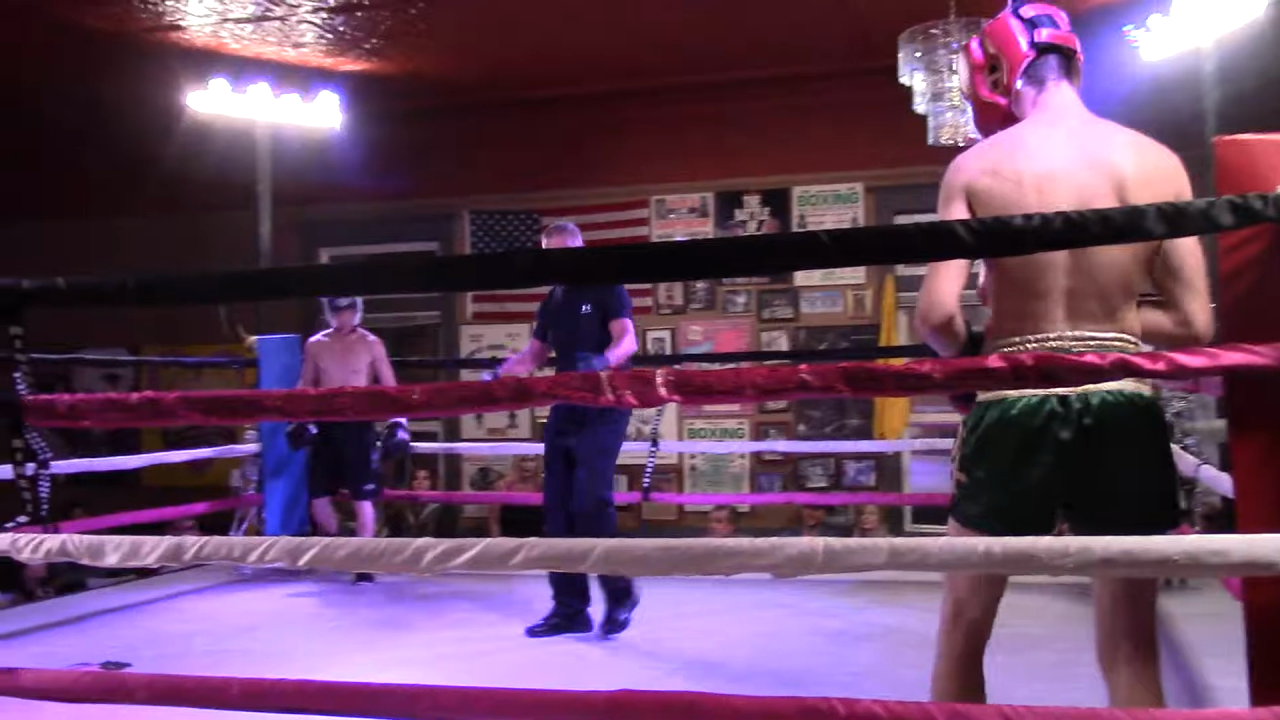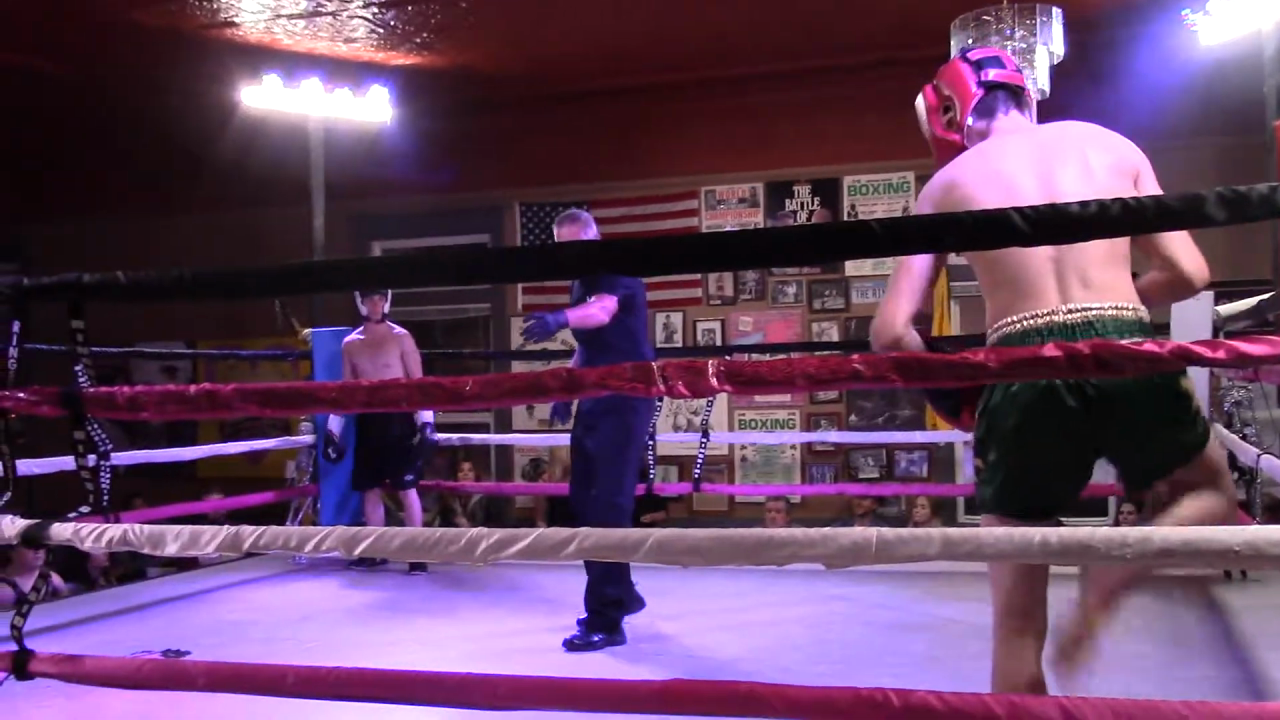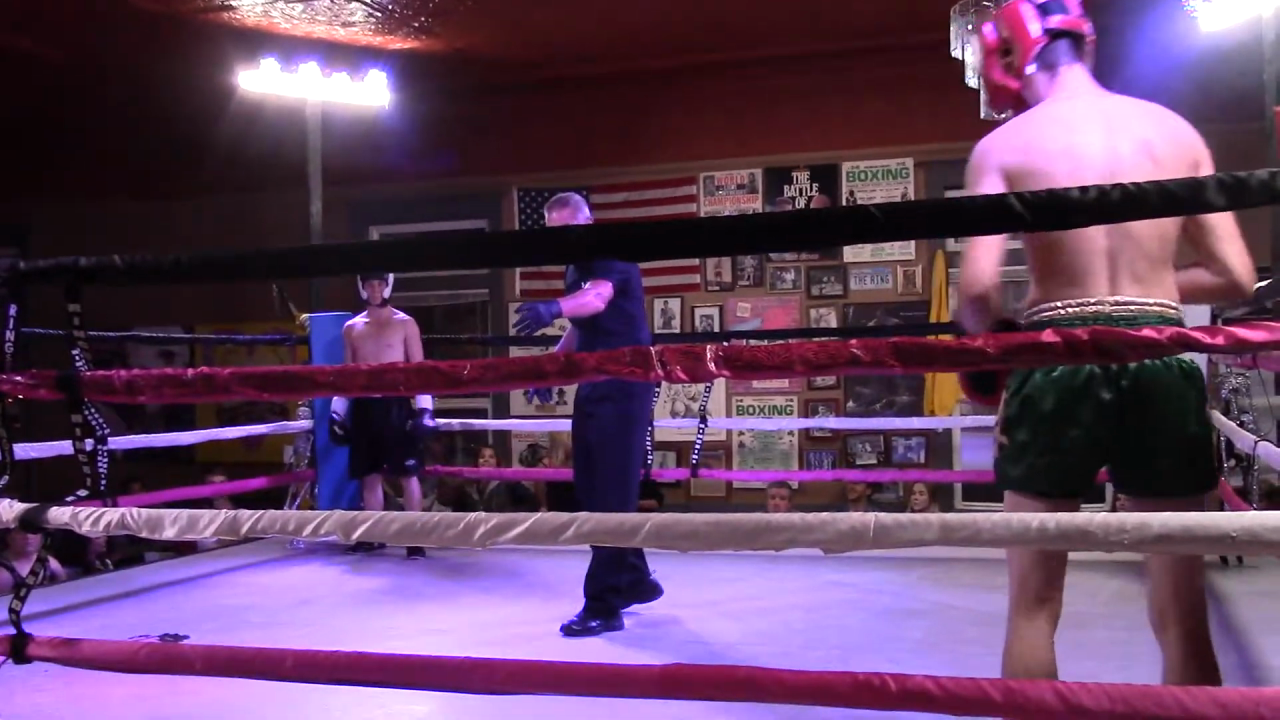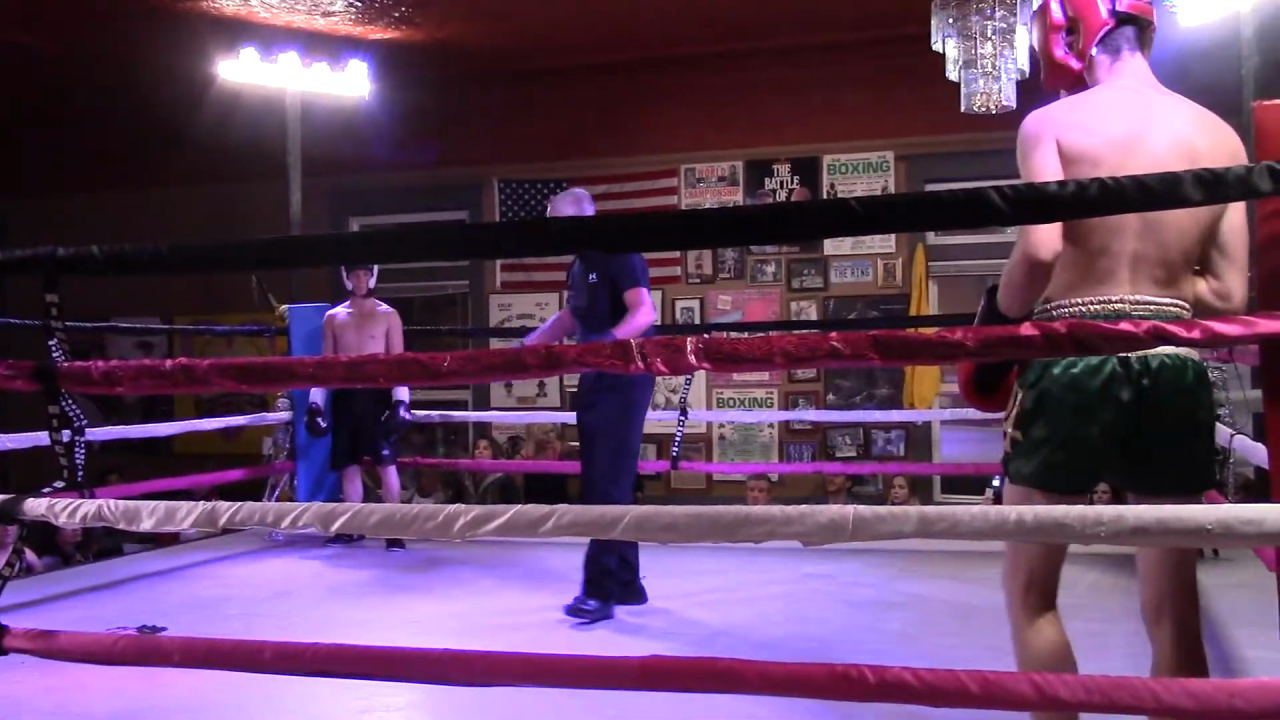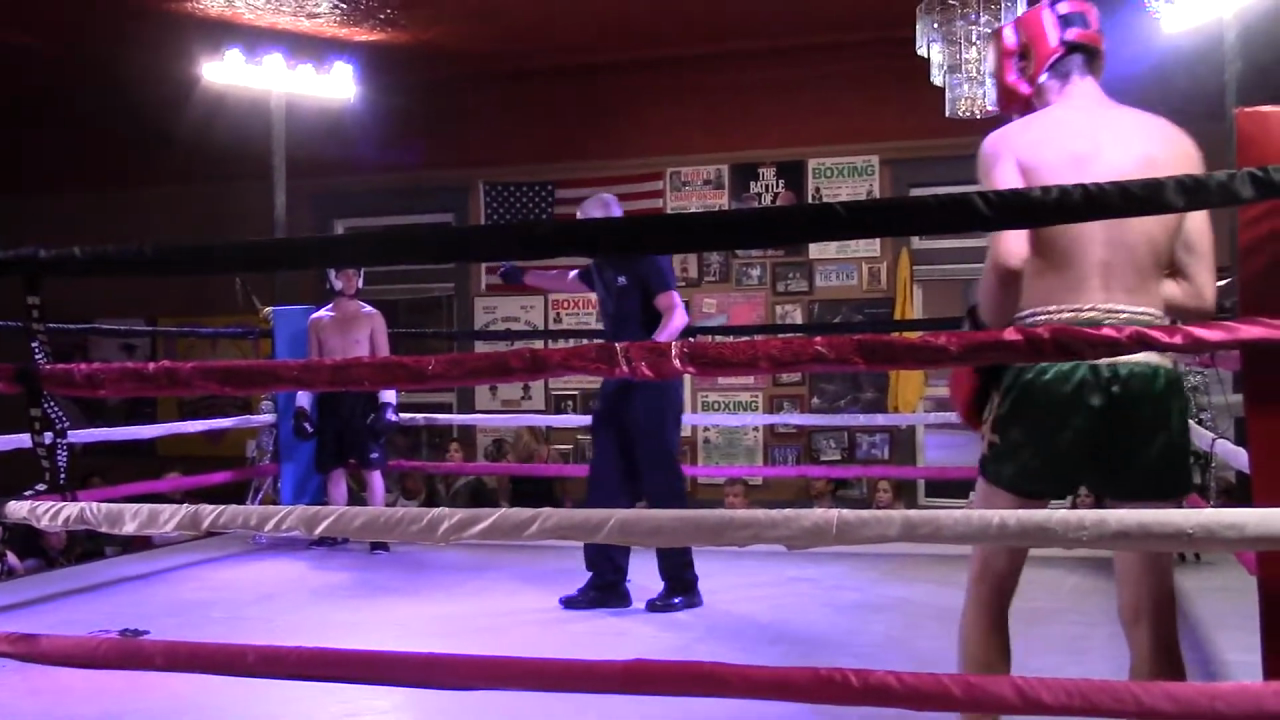
dt=0.5s
person 1, frame 1
left shoulder: (975, 168)
right shoulder: (1158, 165)
left elbow: (938, 315)
right elbow: (1194, 324)
left wrist: (968, 353)
left hip: (1015, 410)
right hip: (1121, 412)
left knee: (963, 631)
right knee: (1130, 651)
person 1, frame 2
left shoulder: (946, 184)
right shoulder: (1112, 147)
left elbow: (891, 332)
right elbow: (1189, 272)
left hip: (1025, 380)
left knee: (1018, 630)
right knee: (1211, 486)
right ankle: (1109, 579)
person 1, frame 3
left shoulder: (1004, 146)
right shoulder: (1175, 132)
left elbow: (978, 288)
right elbow: (1236, 276)
left wrist: (987, 338)
left hip: (1056, 371)
right hip: (1162, 366)
left knee: (1031, 610)
right knee: (1180, 618)
person 1, frame 4
left shoulder: (1053, 123)
right shoulder: (1220, 138)
left elbow: (1038, 249)
right elbow: (1228, 294)
left wrist: (1002, 318)
left hip: (1072, 365)
right hip: (1174, 369)
left knee: (1031, 597)
right knee: (1173, 611)
person 1, frame 5
left shoulder: (1013, 141)
right shoulder: (1176, 145)
left elbow: (1009, 259)
right elbow: (1199, 295)
left wrist: (989, 338)
left hip: (1046, 372)
right hip: (1145, 376)
left knee: (990, 588)
right knee: (1150, 614)
person 2, frame 1
left shoulder: (607, 290)
right shoulder: (552, 302)
left elbow: (627, 339)
right elbow: (532, 355)
left wrist: (603, 361)
right wrist: (497, 376)
left hip: (604, 411)
right hip: (564, 412)
left knee: (589, 501)
right knee: (557, 510)
left ankle: (619, 595)
right ankle: (570, 610)
person 2, frame 2
left shoulder: (618, 275)
right shoulder: (580, 284)
left elbow: (600, 312)
left wrist: (560, 318)
left hip: (625, 401)
right hip: (593, 401)
left knee: (608, 505)
right knee: (584, 500)
left ankle: (606, 621)
right ankle: (620, 593)
person 2, frame 3
left shoulder: (613, 260)
right shoulder: (574, 269)
left elbow: (597, 299)
left wrist: (553, 308)
left hip: (624, 387)
right hip: (593, 387)
left knee: (613, 493)
right knee: (592, 488)
left ankle: (604, 606)
right ankle: (635, 580)
person 2, frame 4
left shoulder: (619, 257)
right shoulder: (579, 264)
left elbow: (646, 312)
right elbow: (565, 319)
left wrist: (606, 340)
right wrist: (524, 349)
left hip: (624, 378)
right hip: (595, 381)
left knee: (608, 482)
right knee: (599, 481)
left ankle: (601, 589)
right ankle: (622, 581)
person 2, frame 5
left shoulder: (647, 260)
right shoulder: (602, 266)
left elbow: (677, 313)
right elbow: (567, 281)
right wrist: (520, 275)
left hip: (654, 383)
right hip: (618, 382)
left knee: (661, 482)
right knee: (606, 482)
left ankle: (682, 586)
right ankle: (607, 583)
person 3, frame 1
left shoulder: (371, 344)
right shoulder: (315, 344)
left elbow: (390, 387)
right elbow: (305, 385)
left wrist: (398, 423)
right wrist: (299, 417)
left hip: (358, 426)
right hip: (325, 427)
left knee: (362, 498)
right knee: (318, 497)
person 3, frame 2
left shoulder: (401, 338)
right shoulder: (350, 344)
left elbow: (418, 382)
left wrist: (427, 424)
right wrist: (333, 430)
left hip: (398, 419)
right hip: (367, 421)
left knee: (406, 488)
right knee: (370, 489)
person 3, frame 3
left shoulder: (405, 323)
right shoulder: (351, 328)
left wrist: (424, 409)
right wrist: (337, 411)
left hip: (395, 405)
right hip: (363, 407)
left knee: (407, 474)
right knee: (369, 475)
person 3, frame 4
left shoulder: (388, 315)
right shoulder: (333, 317)
left wrist: (401, 401)
right wrist: (315, 402)
left hip: (376, 395)
right hip: (344, 396)
left knee: (386, 463)
right knee: (348, 466)
person 3, frame 5
left shoulder: (372, 317)
right shoulder: (317, 320)
left wrist: (388, 403)
right wrist: (302, 406)
left hip: (362, 398)
right hip: (330, 400)
left knee: (371, 468)
right knee: (333, 469)
